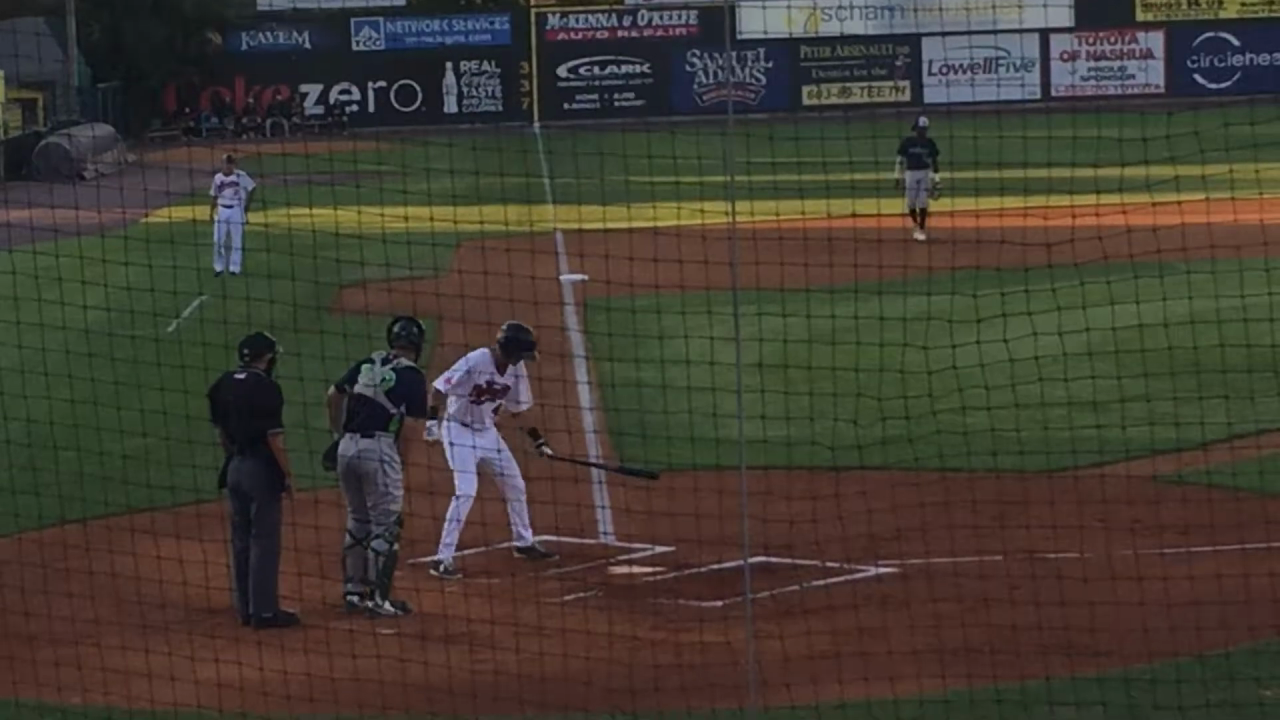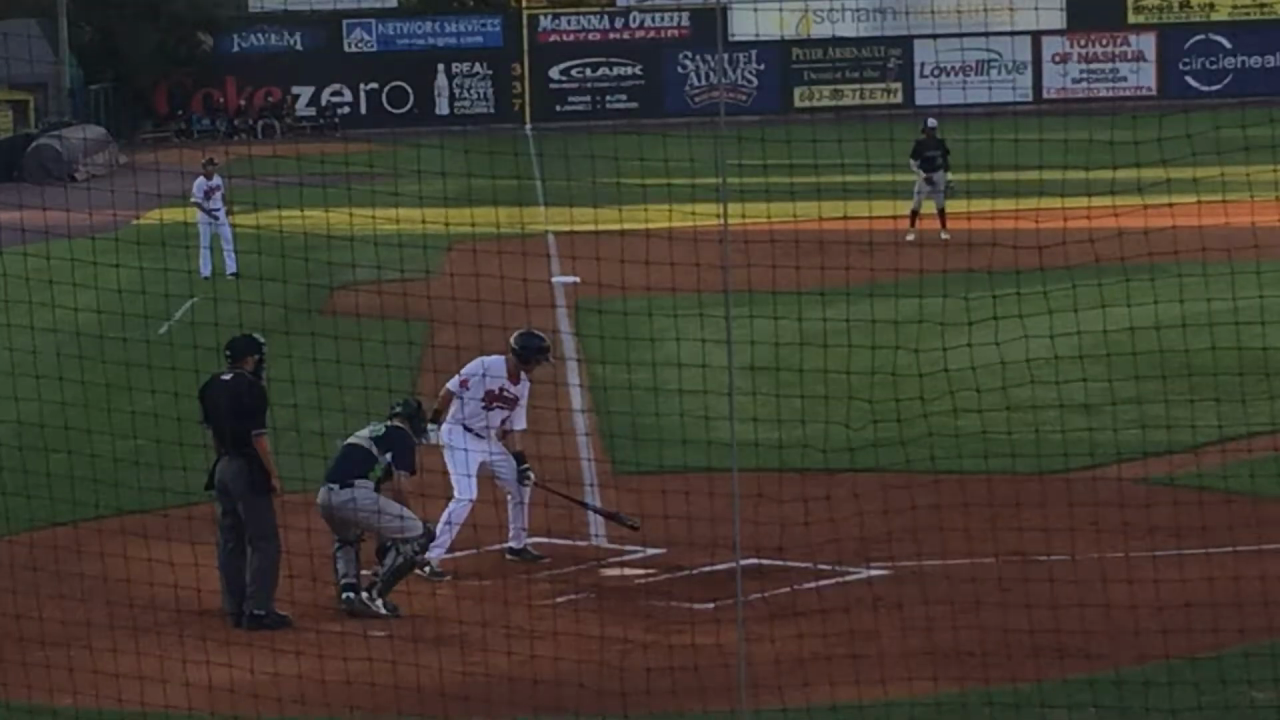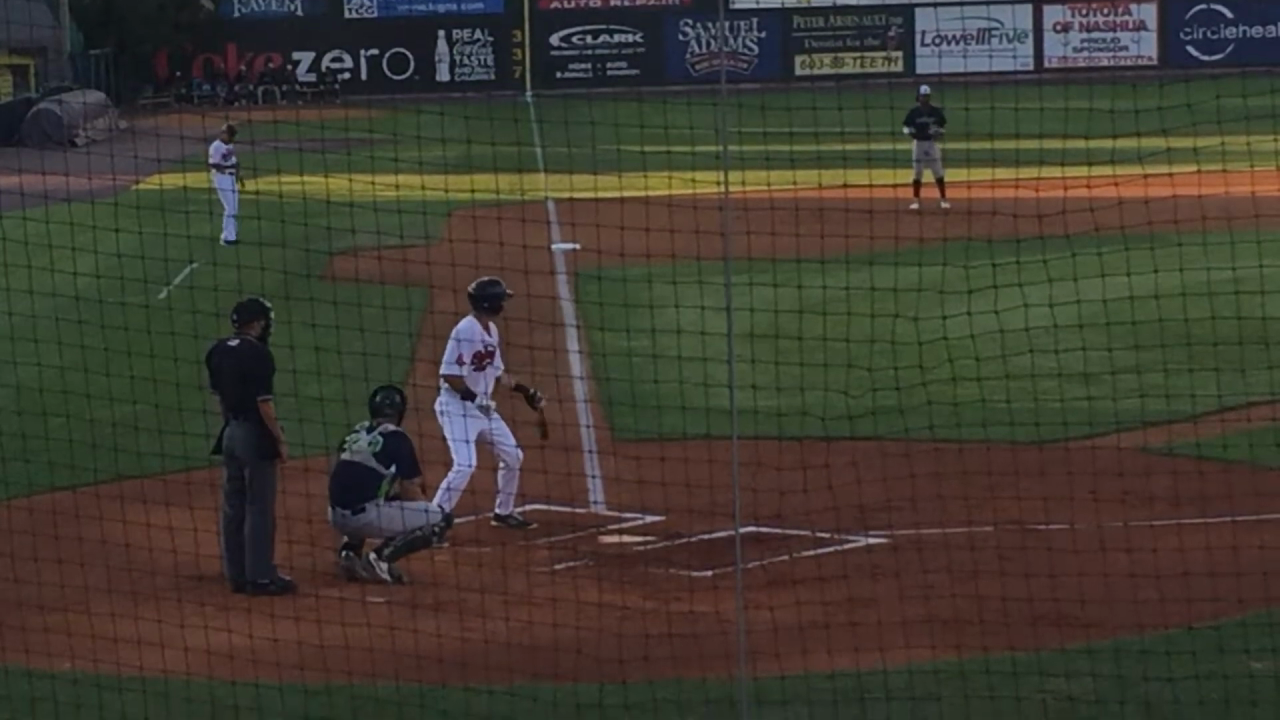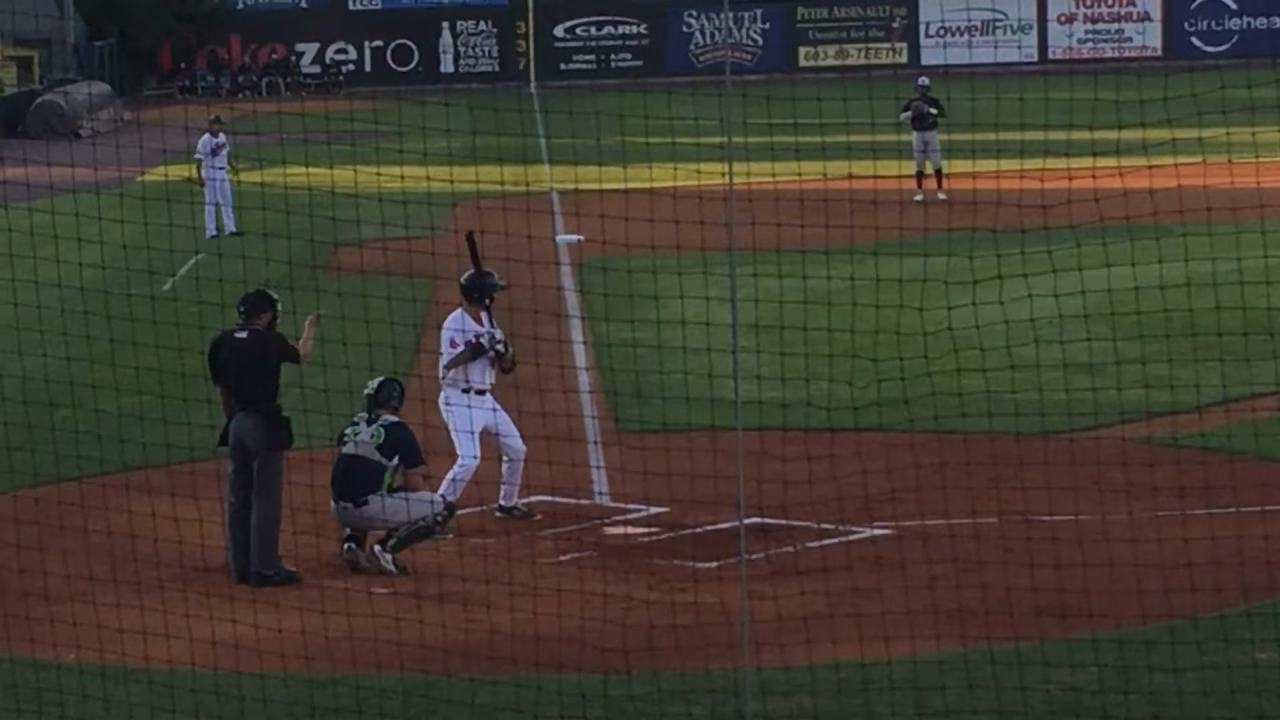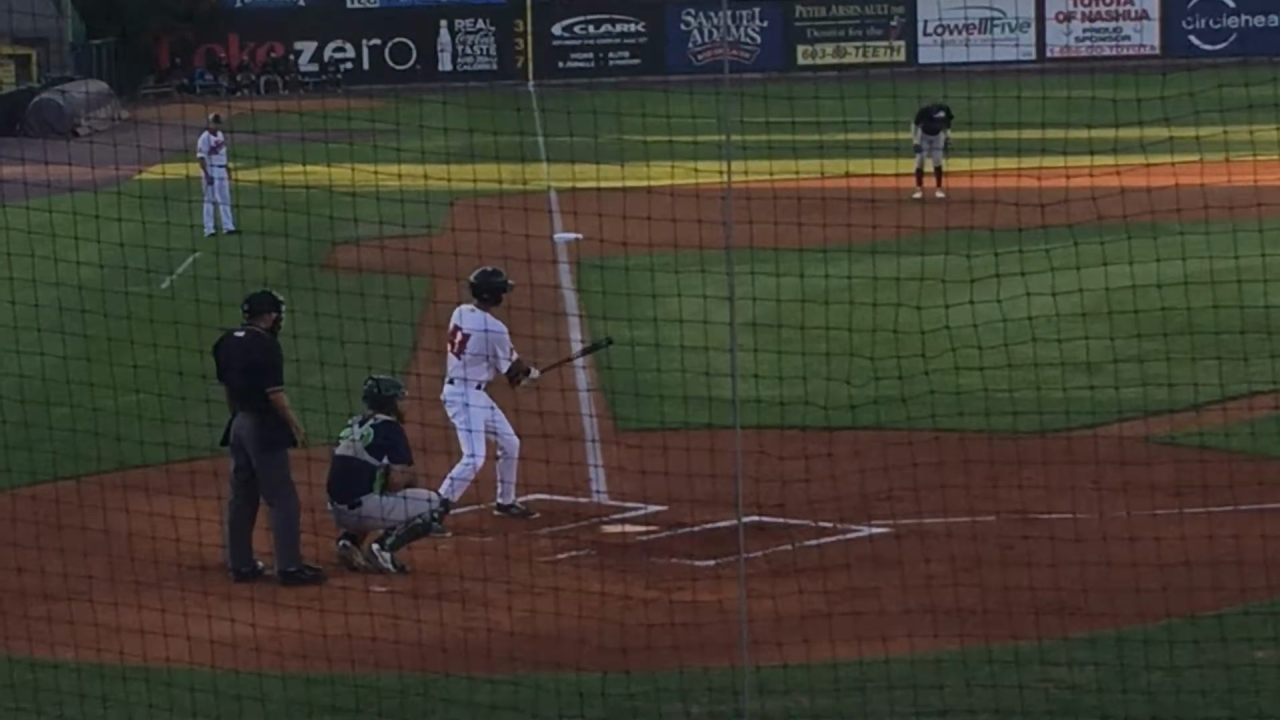
dt=1s
person 1, frame 1
left shoulder: (222, 385)
right shoulder: (266, 388)
left elbow: (222, 433)
right elbow: (275, 438)
right wrist: (288, 474)
left hip: (235, 467)
right hip: (261, 469)
left knee: (241, 539)
right knee: (265, 540)
left ankle: (246, 608)
right ankle: (264, 610)
person 1, frame 2
left shoulder: (211, 386)
right shoulder: (251, 388)
left elbow: (213, 432)
right elbow: (258, 437)
right wrist: (273, 474)
left hip: (222, 468)
right hip: (248, 470)
left knee: (229, 541)
right knee: (264, 540)
left ankle: (235, 609)
right ankle: (258, 609)
person 1, frame 3
left shoulder: (218, 351)
right shoulder: (258, 354)
left elbow: (220, 395)
right elbow: (264, 403)
right wrist: (280, 441)
left hip: (231, 433)
right hip: (255, 435)
left knee: (233, 507)
right knee: (259, 507)
left ankle: (236, 574)
right ankle: (260, 577)
person 1, frame 4
left shoulder: (222, 343)
right shoulder: (270, 341)
left elbow: (222, 389)
right elbow: (301, 354)
right wrist: (309, 329)
left hip: (237, 424)
right hip: (264, 425)
left knee: (238, 497)
right knee: (265, 499)
left ankle: (241, 566)
right ankle: (265, 568)
person 1, frame 5
left shoulder: (226, 343)
right shoulder: (265, 345)
left elbow: (227, 389)
right elbow: (275, 395)
right wrist: (296, 427)
left hip: (238, 425)
right hip: (264, 428)
left knee: (241, 497)
right knee: (282, 498)
left ankle: (241, 564)
right ankle: (290, 566)
person 2, frame 1
left shoulder: (516, 370)
right shoulder: (475, 362)
left elbow: (520, 409)
right elbow: (439, 388)
left wrist: (539, 442)
right wrist: (432, 420)
left hip: (488, 433)
right hip: (460, 432)
left knee: (515, 486)
right knee: (466, 492)
left ankle: (524, 543)
right ankle: (442, 559)
person 2, frame 2
left shoulder: (523, 384)
right shoulder: (484, 367)
left elbow: (514, 428)
right elbow: (449, 391)
left wrist: (523, 465)
right wrist: (434, 423)
left hip: (489, 439)
right hip: (460, 436)
left knee: (521, 487)
right knee: (464, 498)
left ankle: (517, 546)
right ankle: (428, 559)
person 2, frame 3
left shoulder: (492, 329)
right shoulder: (465, 331)
right elbow: (449, 374)
left wrist: (525, 391)
right wrist: (476, 398)
left hip: (481, 406)
right hip: (457, 407)
left knee: (513, 456)
right knee: (465, 466)
left ankle: (503, 512)
person 2, frame 4
left shoulder: (488, 321)
right shoulder: (455, 323)
left elbow: (508, 367)
right elbow: (450, 362)
left wrist: (502, 348)
right wrist: (482, 344)
left hip: (485, 398)
right hip: (459, 399)
left knee: (516, 449)
right knee: (469, 460)
left ankle: (507, 504)
person 2, frame 5
left shoulder: (460, 312)
right shoulder: (494, 329)
right elbow: (509, 365)
left wrist: (517, 371)
right wrist: (529, 372)
left hip: (473, 393)
right hip: (464, 394)
left knee: (510, 443)
right knee: (474, 458)
left ankle: (506, 502)
person 3, frame 1
left shoulder: (366, 364)
right shoulder: (412, 376)
left elbow: (333, 395)
right elbow: (408, 426)
left wrist: (337, 433)
right wrist: (398, 456)
left hip: (347, 447)
right hip: (378, 449)
left knee: (357, 522)
right knee: (385, 525)
left ankle: (354, 592)
right ankle: (378, 599)
person 3, frame 2
left shoulder: (370, 432)
right shoulder: (402, 436)
right elbow: (399, 483)
left wrist: (383, 530)
right wrist: (406, 514)
left hip: (327, 497)
right hip: (353, 495)
left knee: (347, 537)
right knee: (421, 534)
left ankle: (348, 592)
right ankle: (373, 595)
person 3, frame 3
left shoulder: (354, 434)
right shoulder: (397, 438)
right elbow: (411, 493)
right wrist: (425, 506)
left hip: (337, 517)
right hip: (365, 516)
right knee: (441, 519)
left ankle: (349, 552)
right ankle: (380, 558)
person 3, frame 4
left shoulder: (351, 427)
right shoulder: (398, 430)
right elbow: (414, 484)
left hip: (341, 509)
right hip: (370, 507)
right knee: (442, 508)
left ankle: (352, 543)
right ankle: (385, 549)
person 3, frame 5
left shoulder: (352, 427)
right shoulder: (391, 428)
right elbow: (396, 482)
right wrist: (409, 481)
left hip: (338, 509)
right hip: (364, 508)
right knee: (436, 504)
left ankle: (348, 540)
right ankle: (383, 548)
